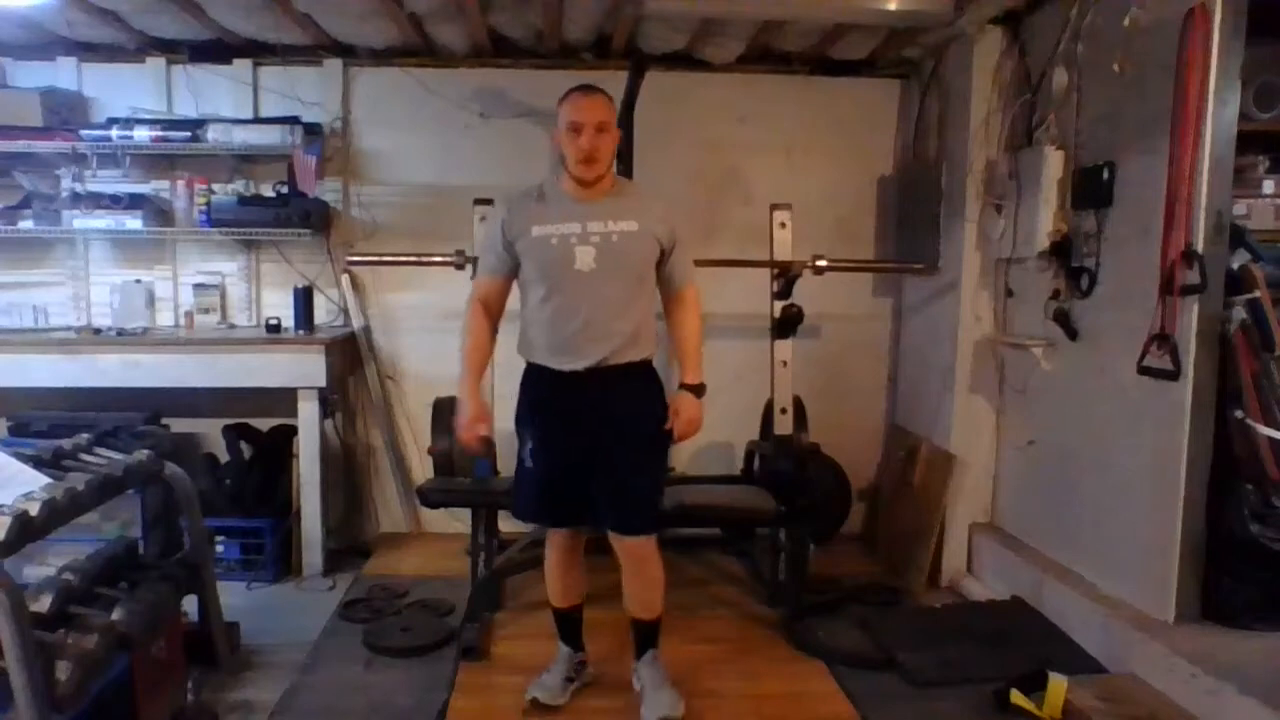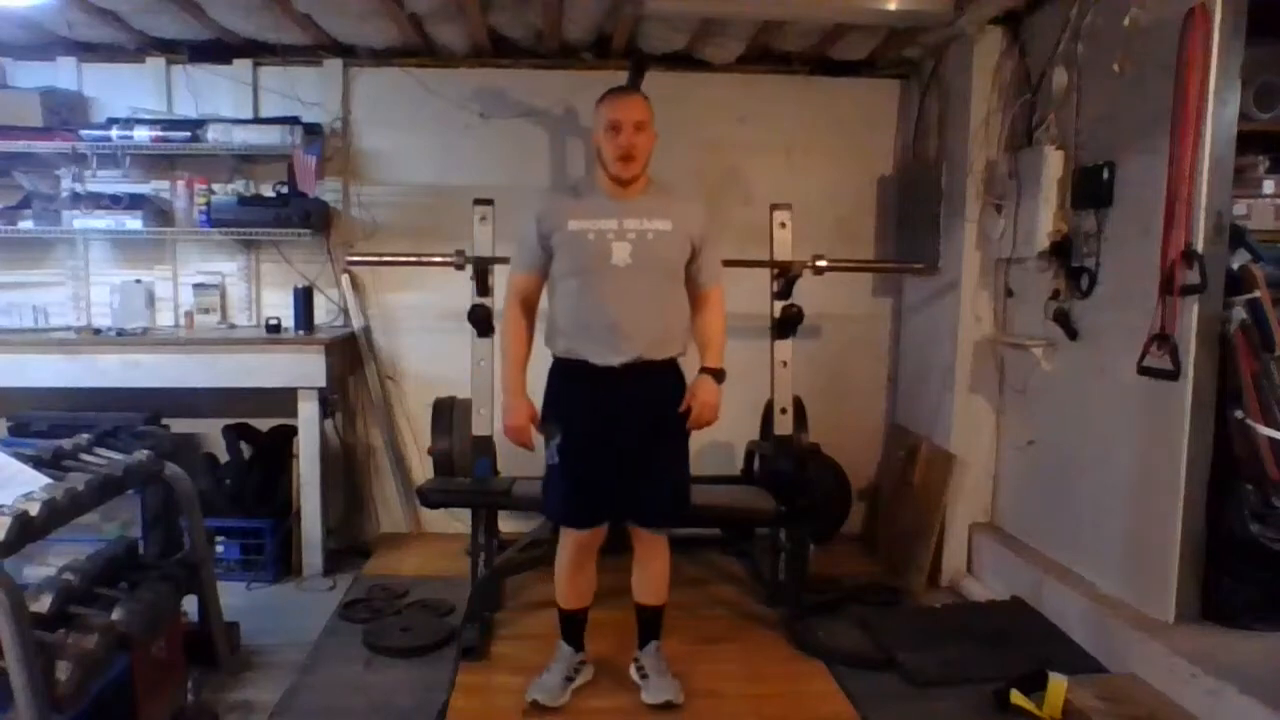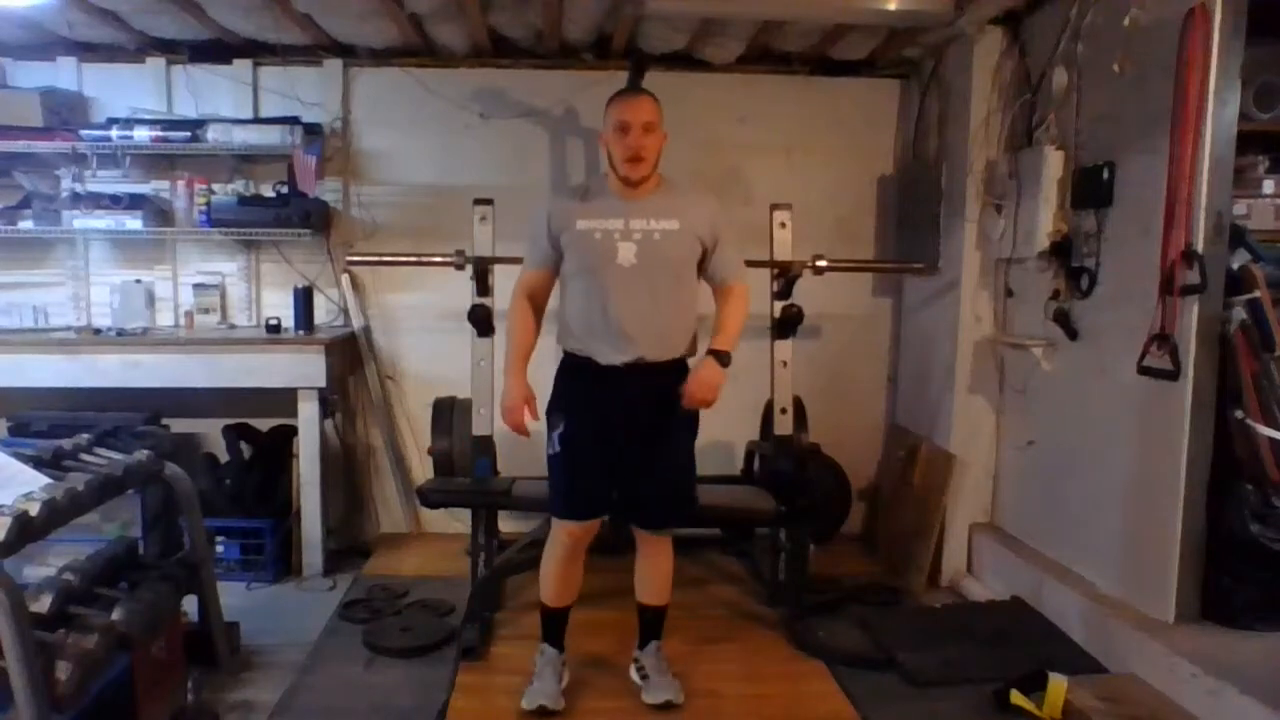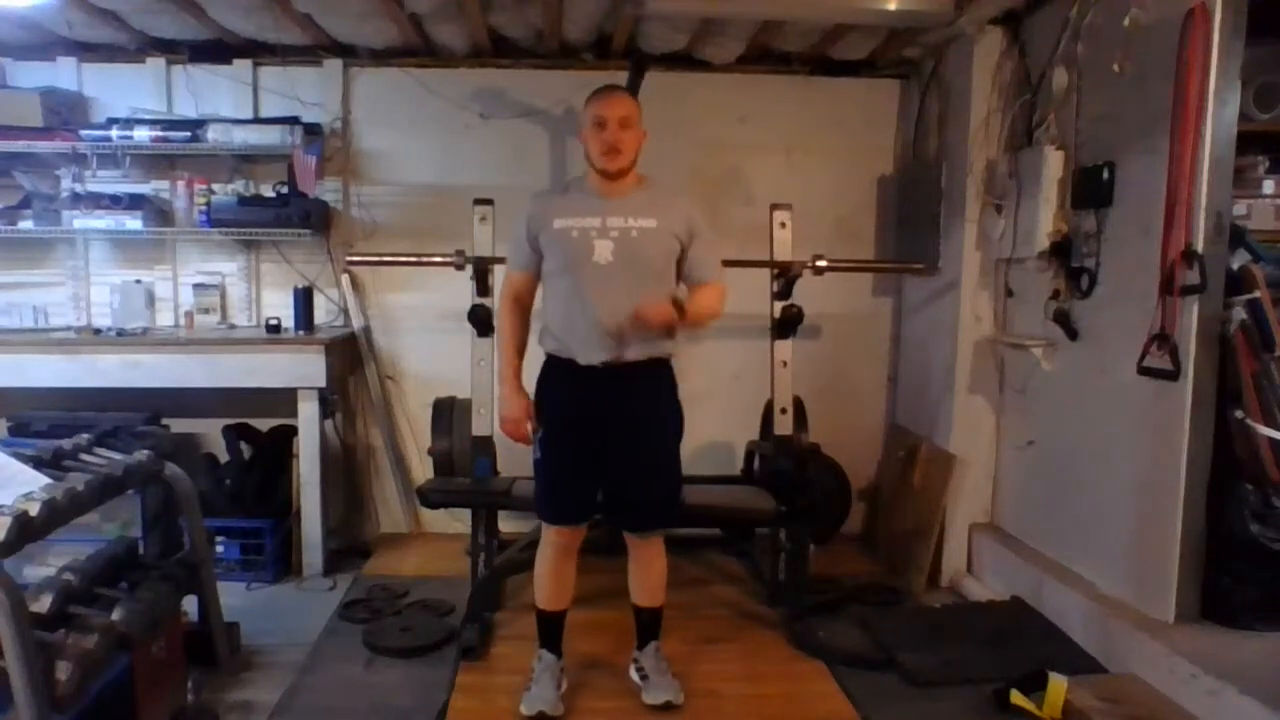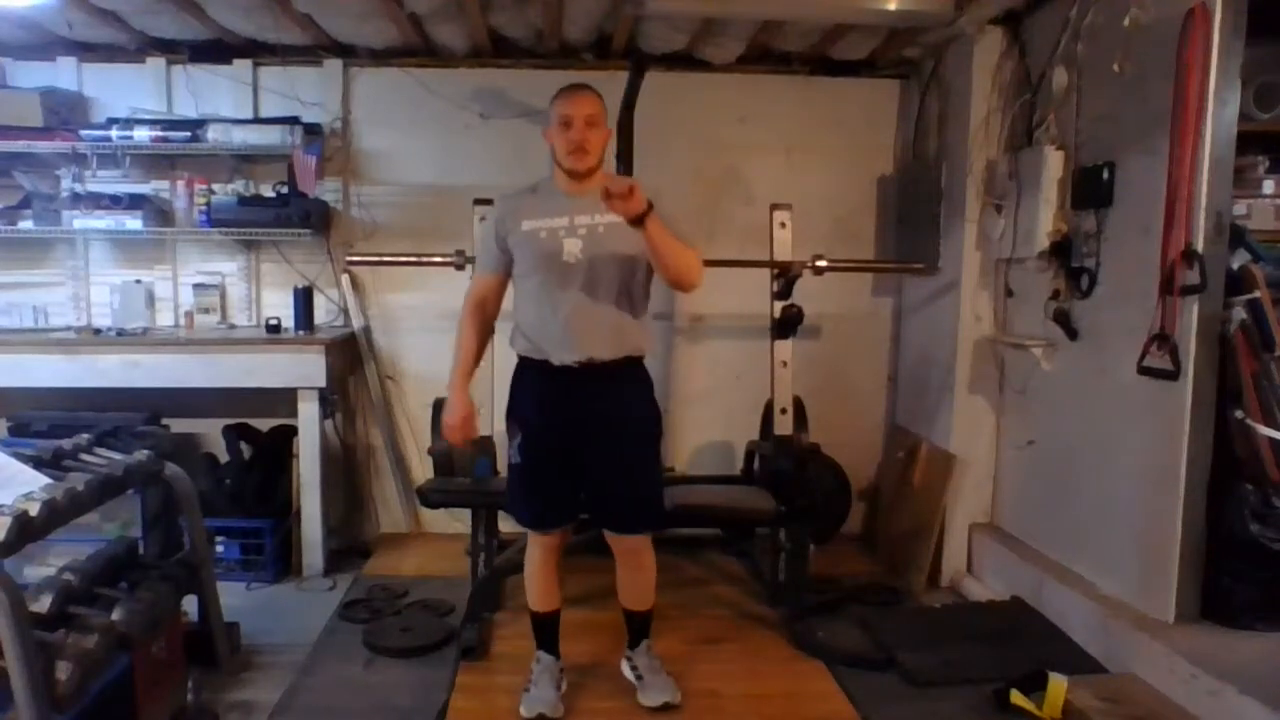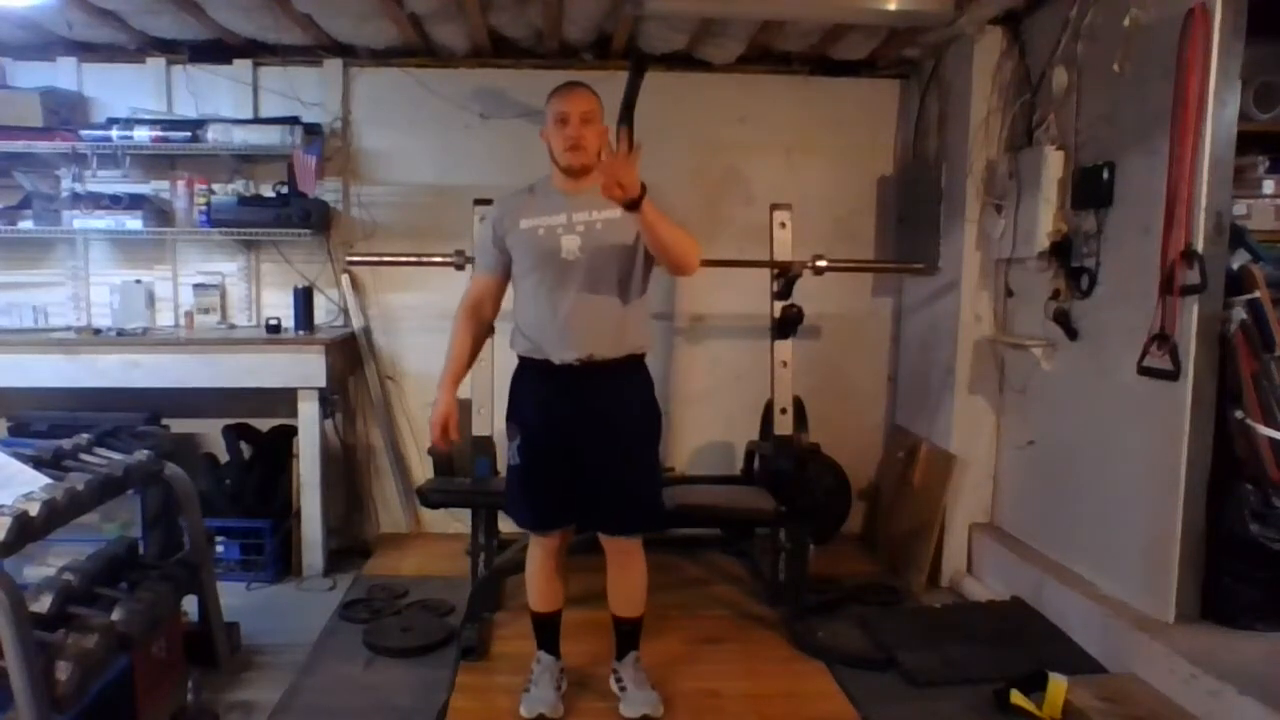
dt=0.3s
person 1, frame 1
left shoulder: (651, 215)
right shoulder: (521, 215)
left elbow: (683, 302)
right elbow: (483, 305)
left wrist: (691, 385)
right wrist: (470, 392)
left hip: (630, 389)
right hip: (551, 391)
left knee: (636, 541)
right knee: (562, 535)
left ankle: (648, 662)
right ankle: (571, 654)
person 1, frame 2
left shoulder: (682, 216)
right shoulder: (557, 212)
left elbow: (707, 300)
right elbow: (519, 302)
left wrist: (711, 373)
right wrist: (514, 391)
left hip: (657, 388)
right hip: (578, 386)
left knee: (650, 531)
right knee: (579, 534)
left ankle: (649, 652)
right ankle: (571, 653)
person 1, frame 3
left shoulder: (696, 213)
right shoulder: (567, 211)
left elbow: (733, 291)
right elbow: (528, 295)
left wrist: (717, 357)
right wrist: (514, 374)
left hip: (664, 387)
right hip: (585, 383)
left knee: (654, 530)
right knee: (571, 527)
left ankle: (648, 653)
right ankle: (551, 656)
person 1, frame 4
left shoulder: (674, 212)
right shoulder: (546, 210)
left elbow: (712, 292)
right elbow: (514, 300)
left wrist: (677, 312)
right wrist: (510, 383)
left hip: (644, 386)
right hip: (566, 384)
left knee: (645, 531)
right knee: (560, 531)
left ankle: (647, 653)
right ankle: (549, 661)
person 1, frame 5
left shoulder: (637, 207)
right shoulder: (515, 212)
left elbow: (689, 278)
right elbow: (480, 304)
left wrist: (642, 219)
right wrist: (459, 390)
left hip: (619, 385)
right hip: (541, 386)
left knee: (631, 535)
right knee: (545, 535)
left ankle: (641, 653)
right ankle: (547, 663)
person 1, frame 6
left shoulder: (635, 204)
right shoulder: (513, 211)
left elbow: (687, 262)
right elbow: (478, 305)
left wrist: (635, 200)
right wrist: (447, 388)
left hip: (620, 385)
right hip: (541, 386)
left knee: (623, 537)
right knee: (546, 536)
left ankle: (627, 664)
right ankle: (547, 663)
